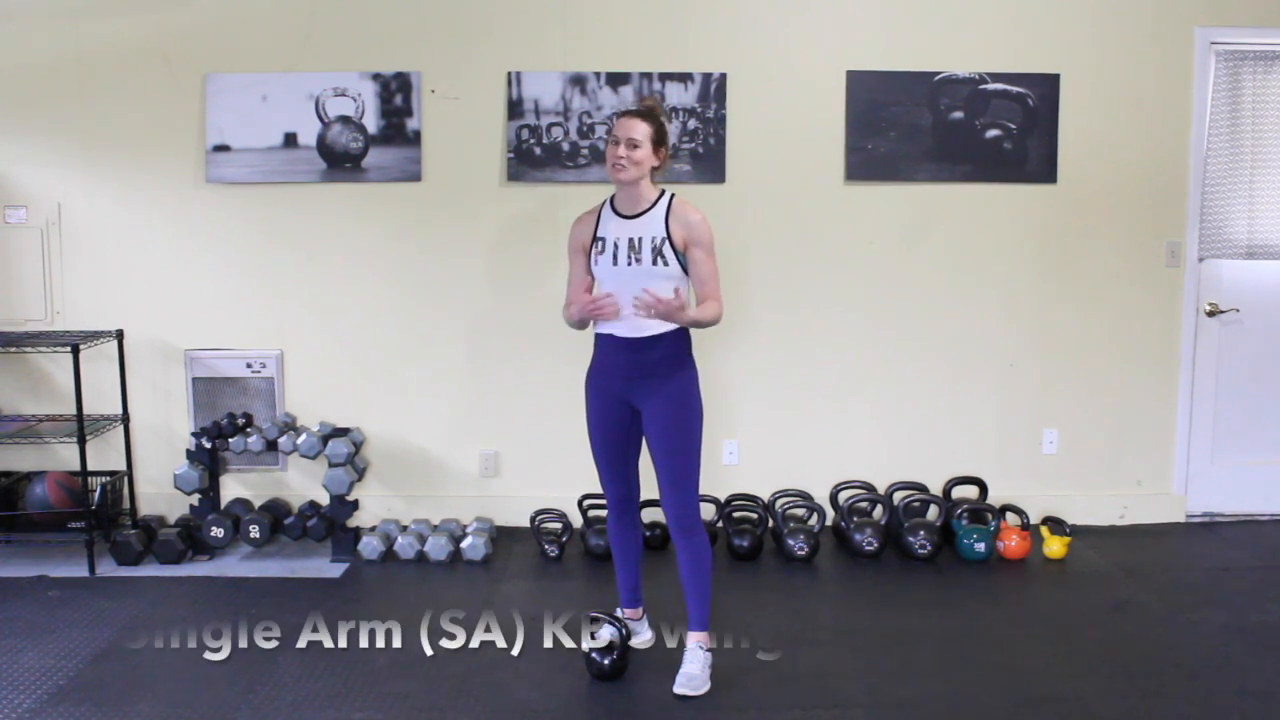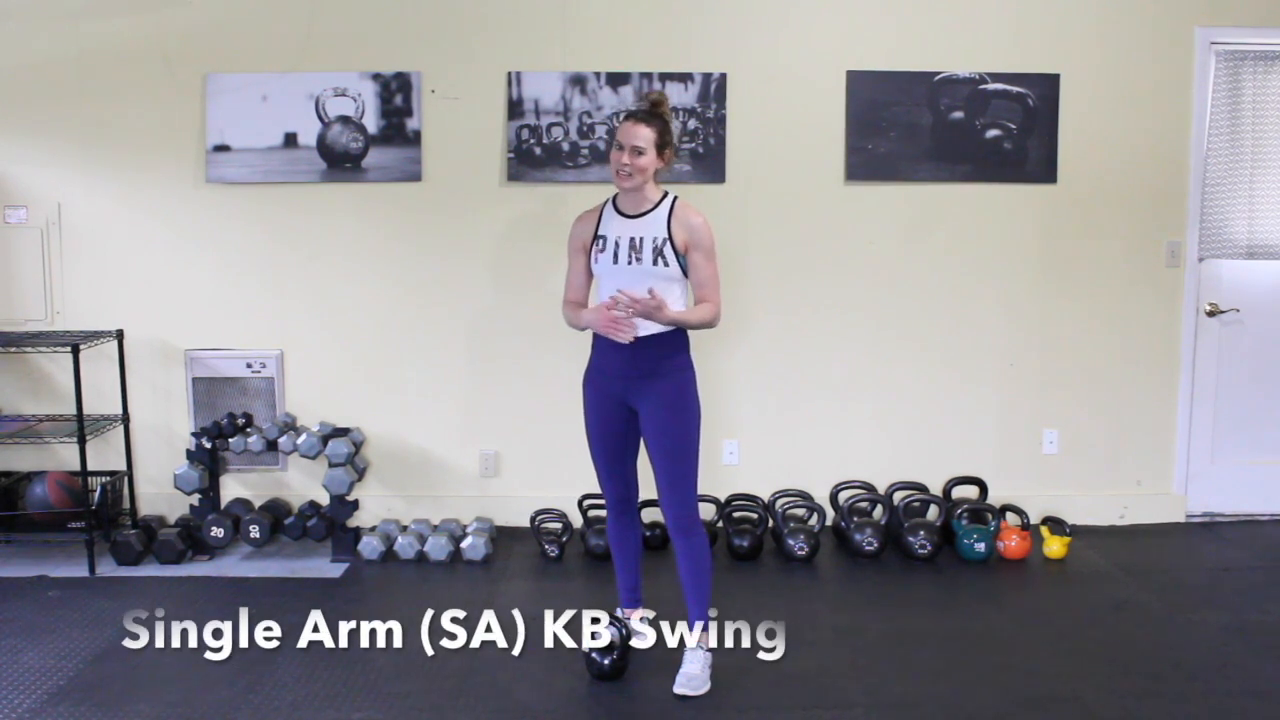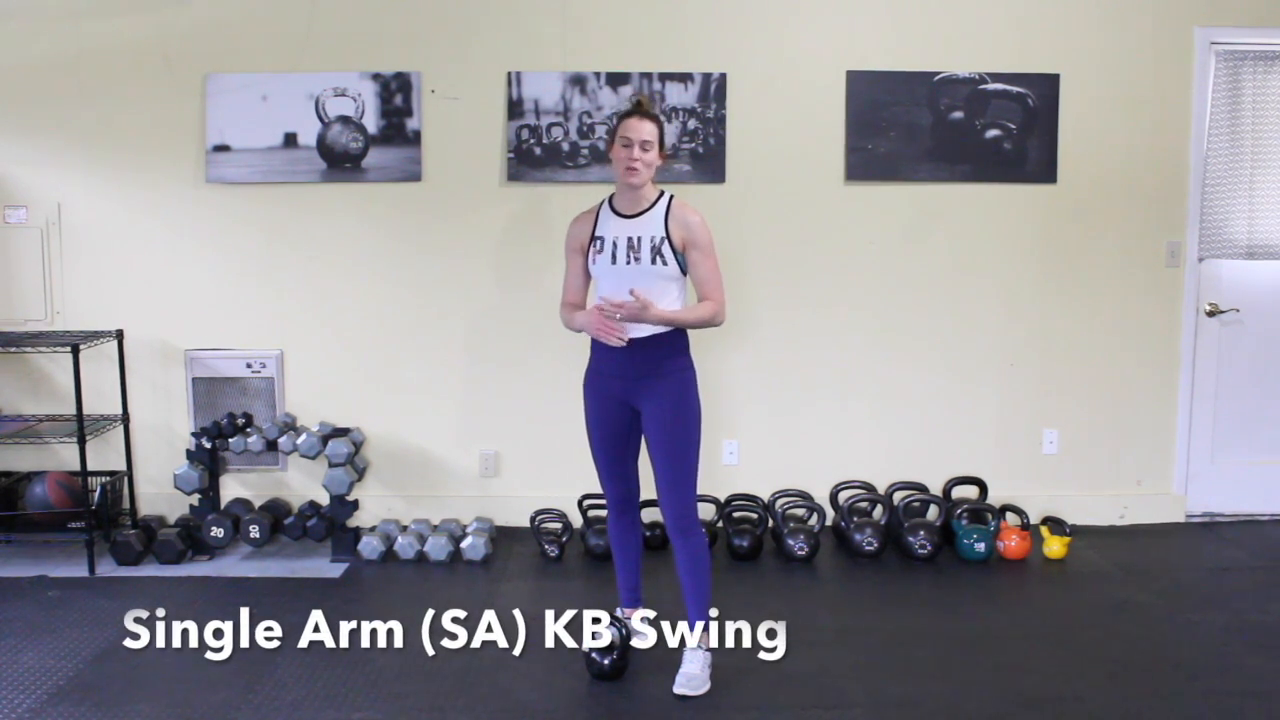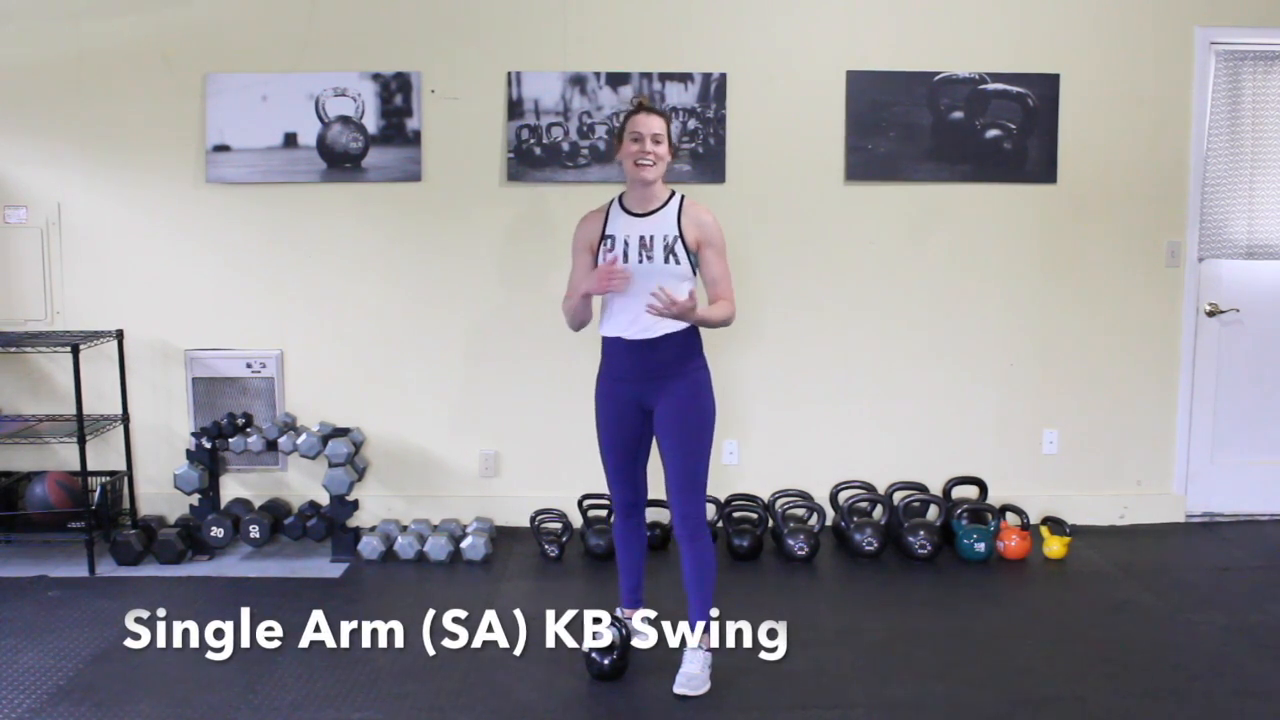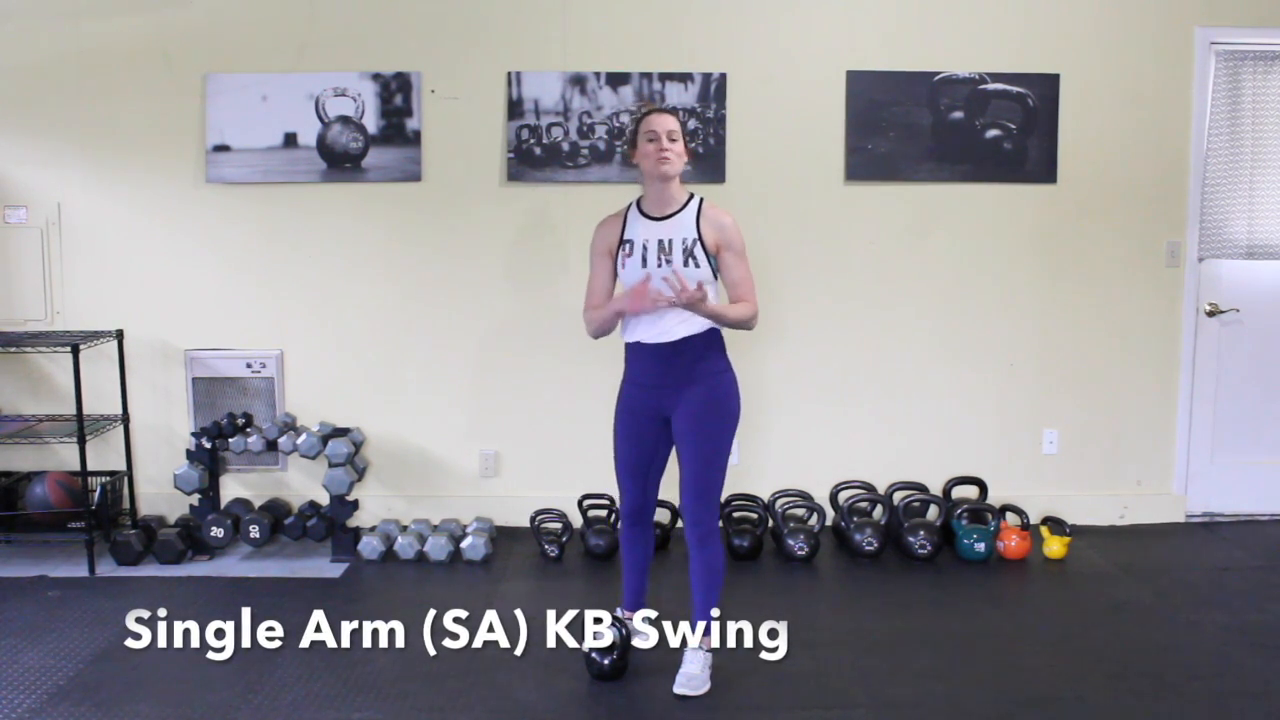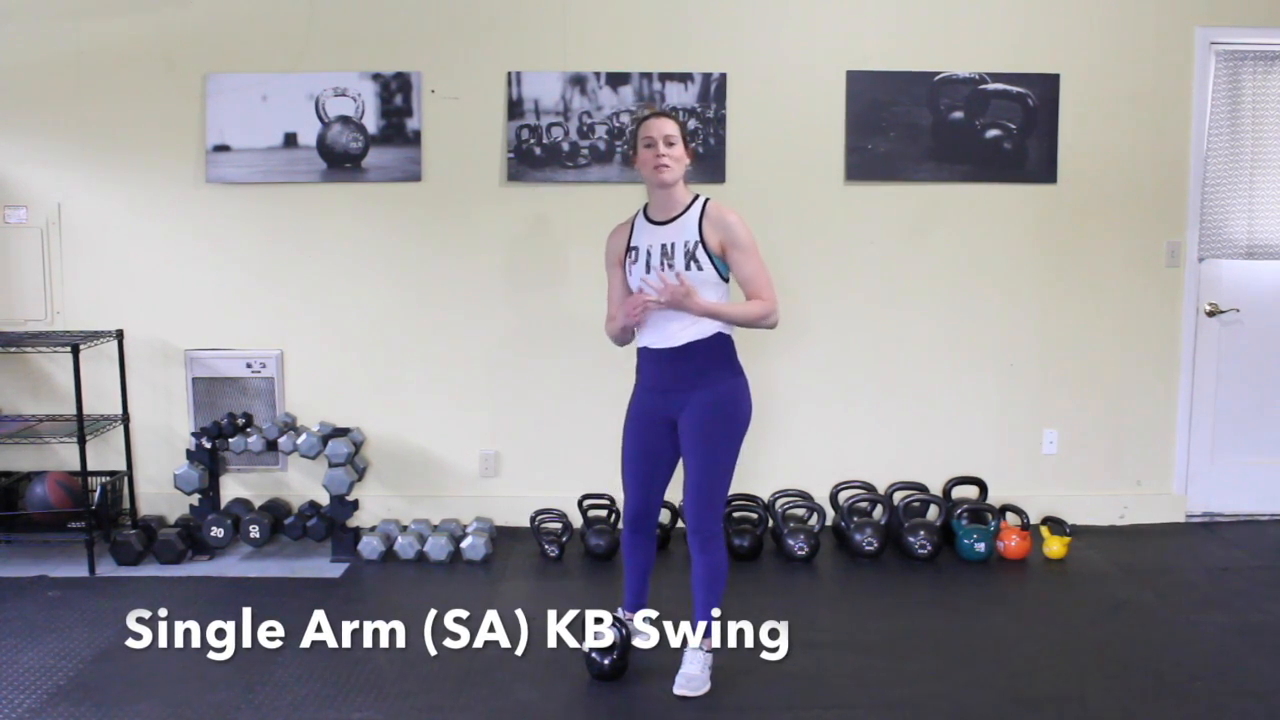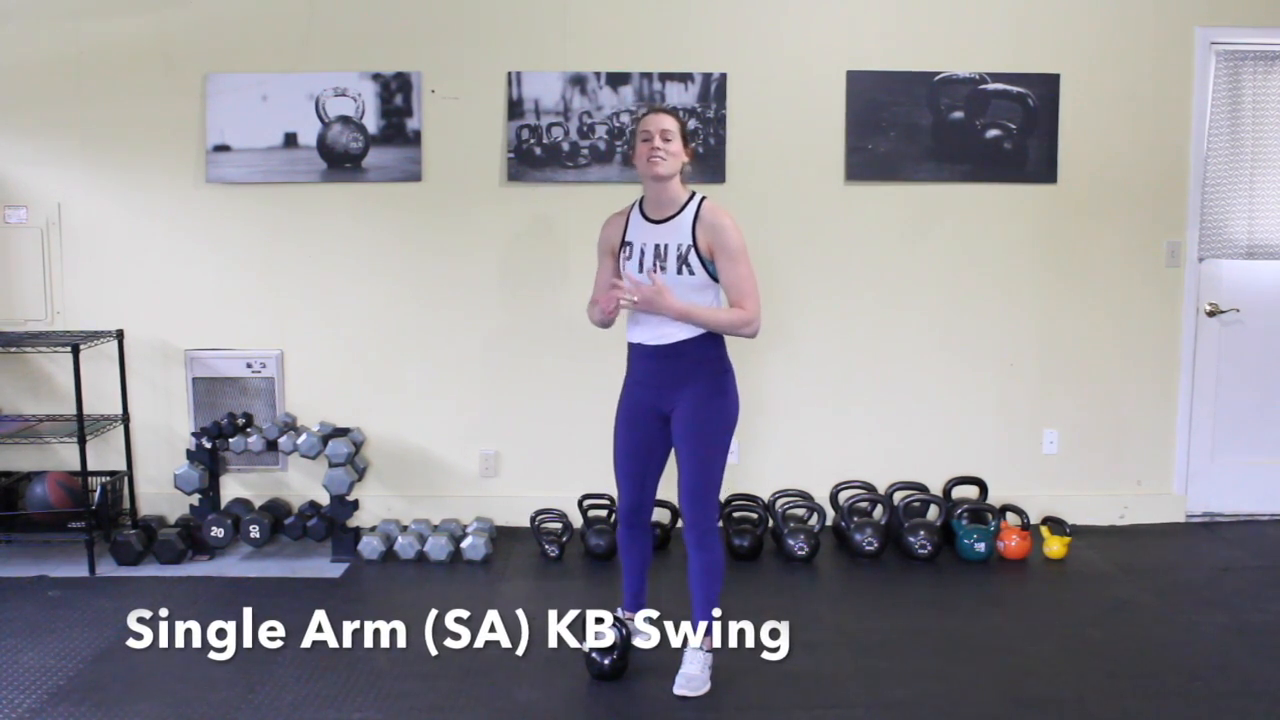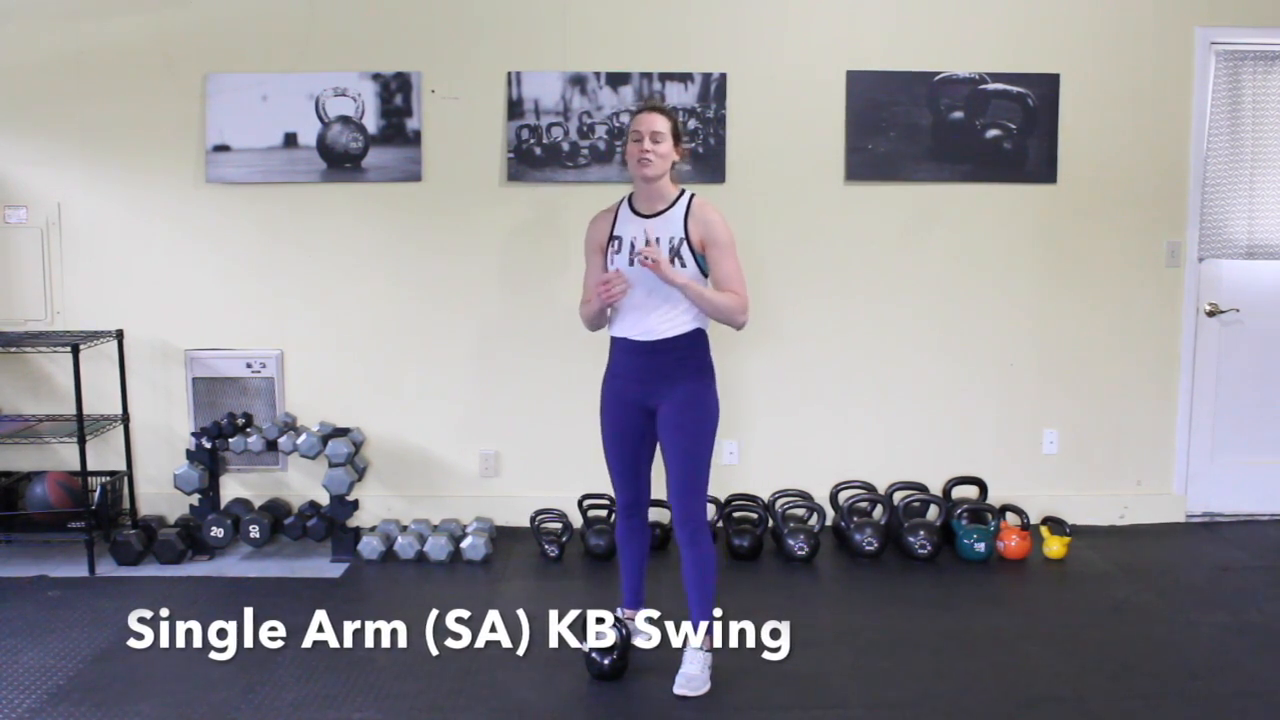
dt=0.4s
person 1, frame 1
left shoulder: (686, 218)
right shoulder: (587, 225)
left elbow: (713, 306)
right elbow: (571, 309)
left wrist: (681, 313)
right wrist: (583, 311)
left hip: (669, 371)
right hip: (607, 371)
left knee: (682, 510)
right knee: (620, 503)
left ankle: (698, 643)
right ankle: (632, 617)
person 1, frame 2
left shoulder: (687, 222)
right shoulder: (588, 224)
left elbow: (710, 311)
right elbow: (571, 307)
left wrist: (664, 313)
right wrist: (594, 318)
left hip: (666, 373)
right hip: (605, 373)
left knee: (681, 511)
right knee: (619, 503)
left ankle: (699, 643)
right ankle: (631, 616)
person 1, frame 3
left shoulder: (684, 219)
right shoulder: (586, 224)
left elbow: (714, 308)
right elbow: (567, 307)
left wrist: (655, 313)
right wrist: (586, 320)
left hip: (667, 373)
right hip: (605, 375)
left knee: (679, 511)
right knee: (619, 502)
left ankle: (699, 642)
right ankle: (629, 615)
person 1, frame 4
left shoulder: (697, 220)
right shoulder: (594, 224)
left elbow: (726, 308)
right elbow: (573, 318)
left wrist: (691, 312)
right wrist: (587, 290)
left hip: (682, 375)
right hip: (618, 376)
left knee: (688, 512)
right knee: (626, 503)
left ankle: (698, 643)
right ankle: (630, 615)
person 1, frame 5
left shoulder: (715, 220)
right shoulder: (612, 229)
left elbow: (748, 312)
right elbow: (593, 326)
left wrist: (705, 306)
right wrist: (621, 305)
left hip: (704, 379)
right hip: (640, 382)
left knee: (699, 517)
right knee: (634, 508)
left ankle: (700, 645)
right ankle: (630, 618)
person 1, frame 6
left shoulder: (719, 220)
right shoulder: (622, 237)
left elbow: (767, 311)
right elbow: (615, 332)
left wrist: (698, 303)
right wrist: (627, 317)
left hip: (714, 383)
right hip: (651, 386)
left knee: (702, 521)
right knee: (637, 513)
left ankle: (701, 646)
right ankle: (630, 619)
person 1, frame 7
left shoulder: (714, 222)
right shoulder: (617, 227)
left elbow: (749, 319)
right elbow: (600, 312)
left wrist: (670, 304)
right wrist: (606, 306)
left hip: (702, 381)
right hip: (641, 380)
left knee: (698, 517)
right knee: (631, 508)
left ankle: (701, 647)
right ankle: (630, 619)
person 1, frame 8
left shoulder: (703, 217)
right shoulder: (604, 223)
left elbow: (738, 312)
right elbow: (589, 319)
left wrist: (674, 276)
right wrist: (600, 301)
left hip: (686, 374)
right hip: (624, 375)
left knee: (688, 512)
right knee: (629, 504)
left ankle: (700, 646)
right ankle: (631, 616)
